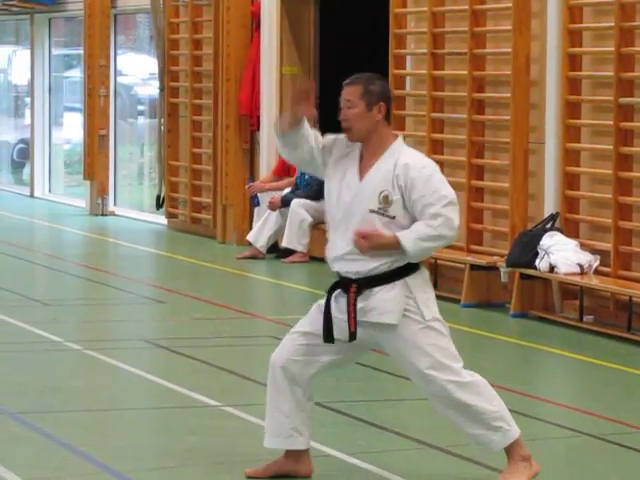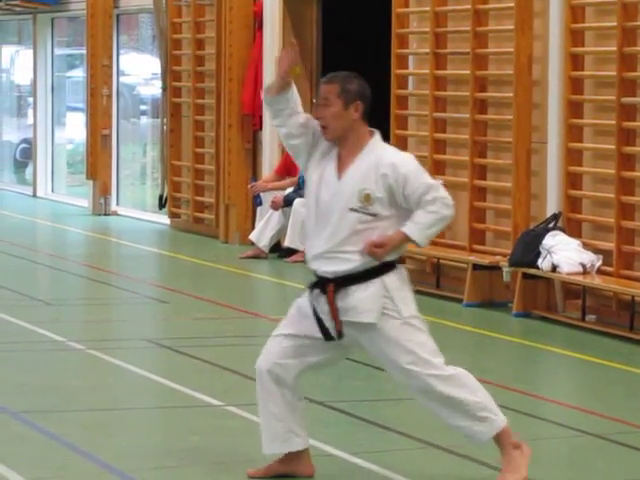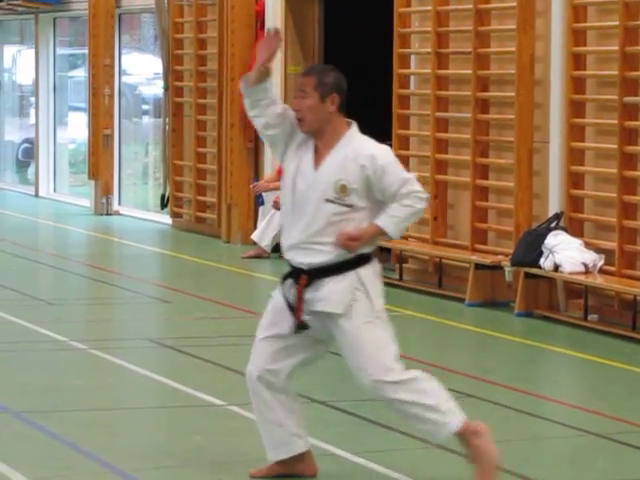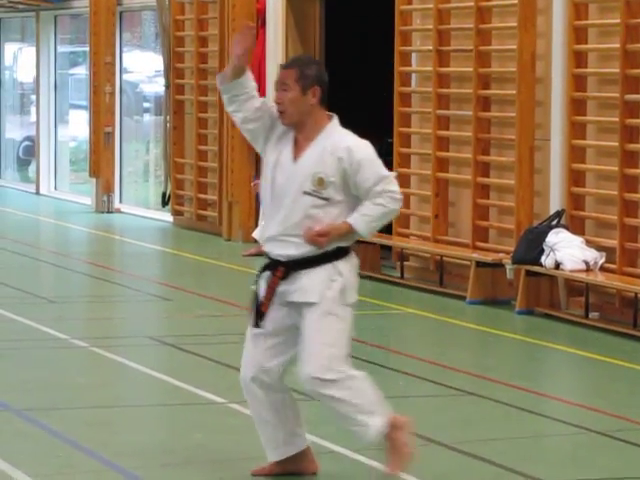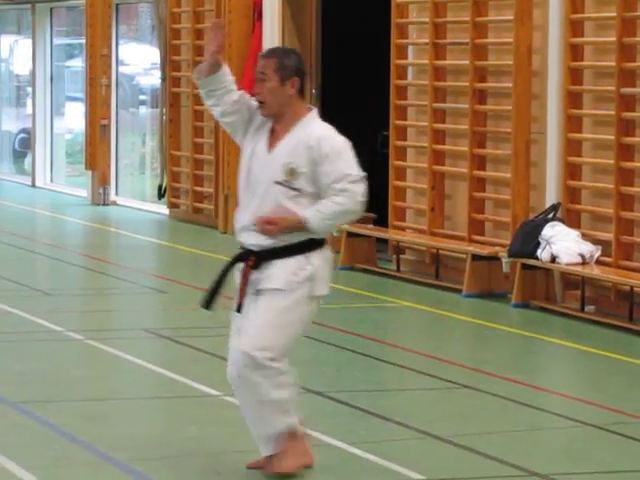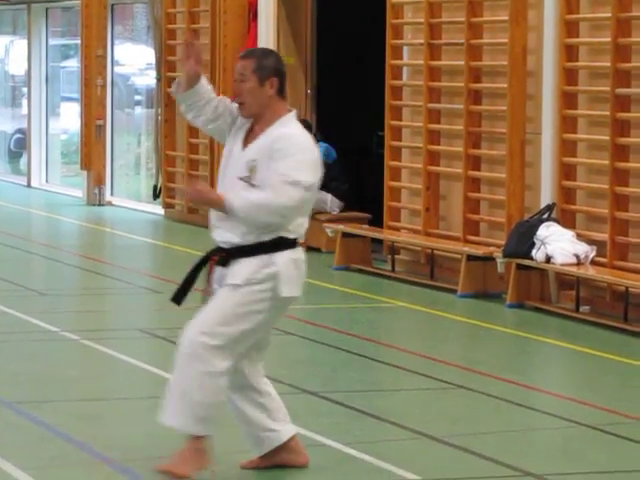
dt=0.1s
person 1, frame 1
left shoulder: (413, 168)
right shoulder: (340, 154)
left elbow: (445, 223)
right elbow: (295, 146)
left wrist: (392, 241)
right wrist: (294, 115)
left hip: (397, 296)
right hip: (345, 298)
left knee: (446, 377)
right knee: (287, 365)
person 1, frame 2
left shoulder: (393, 164)
right shoulder: (319, 149)
left elbow: (439, 204)
right elbow: (284, 117)
left wrist: (400, 237)
right wrist: (283, 80)
left hip: (378, 294)
right hip: (324, 296)
left knee: (429, 374)
right knee: (274, 365)
left ankle: (511, 445)
person 1, frame 3
left shoulder: (370, 156)
right shoulder: (296, 141)
left elbow: (412, 200)
right elbow: (261, 108)
left wrist: (373, 231)
right wrist: (261, 70)
left hip: (350, 285)
right hip: (298, 287)
left knee: (383, 375)
right knee: (263, 371)
left ankle: (469, 433)
person 1, frame 4
left shoulder: (348, 148)
right shoulder: (276, 134)
left elbow: (387, 196)
right elbow: (241, 102)
left wrist: (343, 228)
right wrist: (237, 64)
left hip: (324, 279)
right hip: (278, 278)
left knee: (322, 371)
right knee: (259, 372)
left ankle: (391, 428)
person 1, frame 5
left shoulder: (323, 141)
right shoulder: (257, 125)
left elbow: (351, 197)
right elbow: (222, 97)
left wrist: (298, 221)
right wrist: (212, 59)
left hip: (298, 268)
right hip: (259, 268)
left knee: (254, 354)
right knee: (245, 360)
left ankle: (291, 442)
right ankle: (282, 443)
person 1, frame 6
left shoulder: (293, 141)
right shoulder: (241, 124)
left elbow: (282, 201)
right elbow: (202, 106)
left wrist: (219, 199)
right wrist: (192, 76)
left hip: (266, 269)
right hip: (239, 266)
left knee: (200, 345)
right knee: (237, 364)
